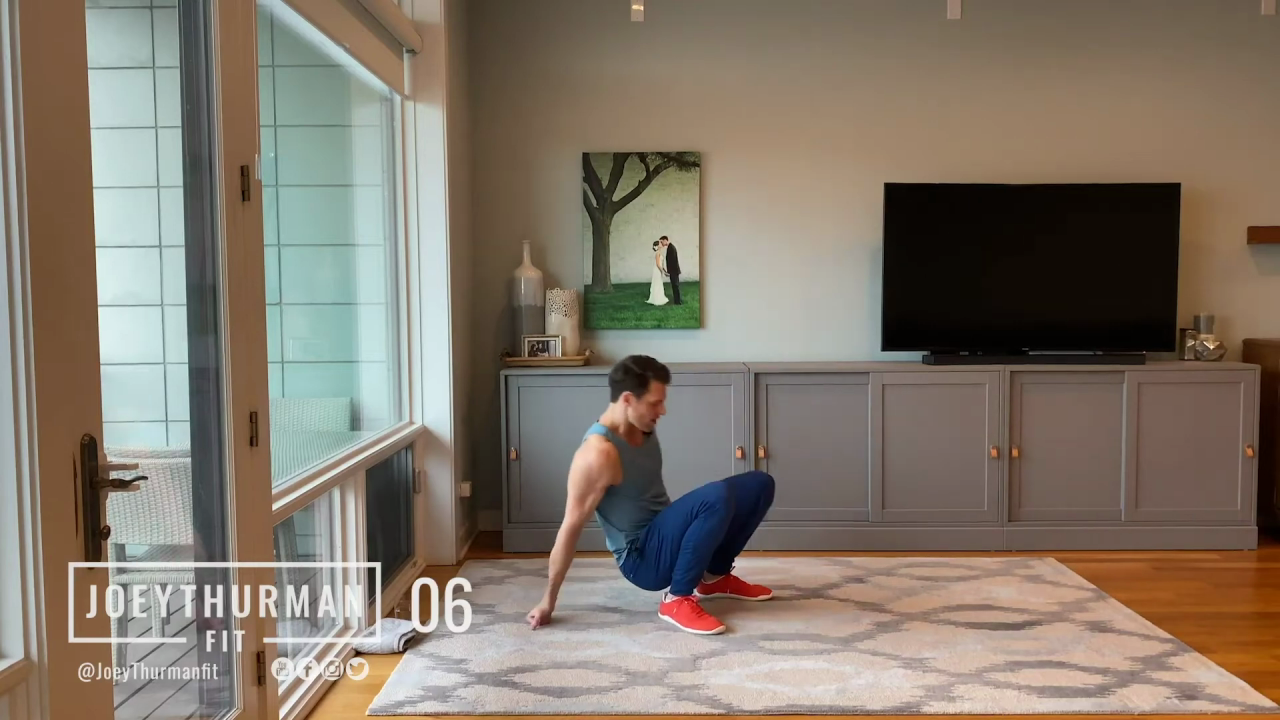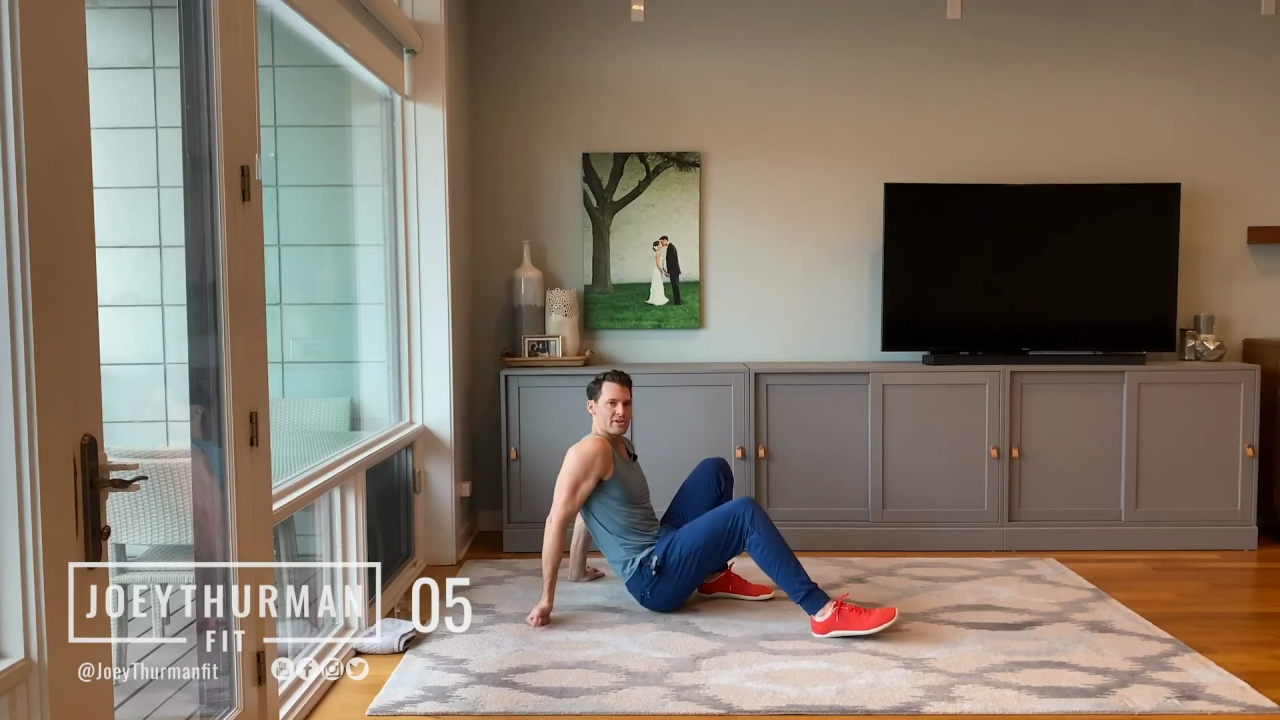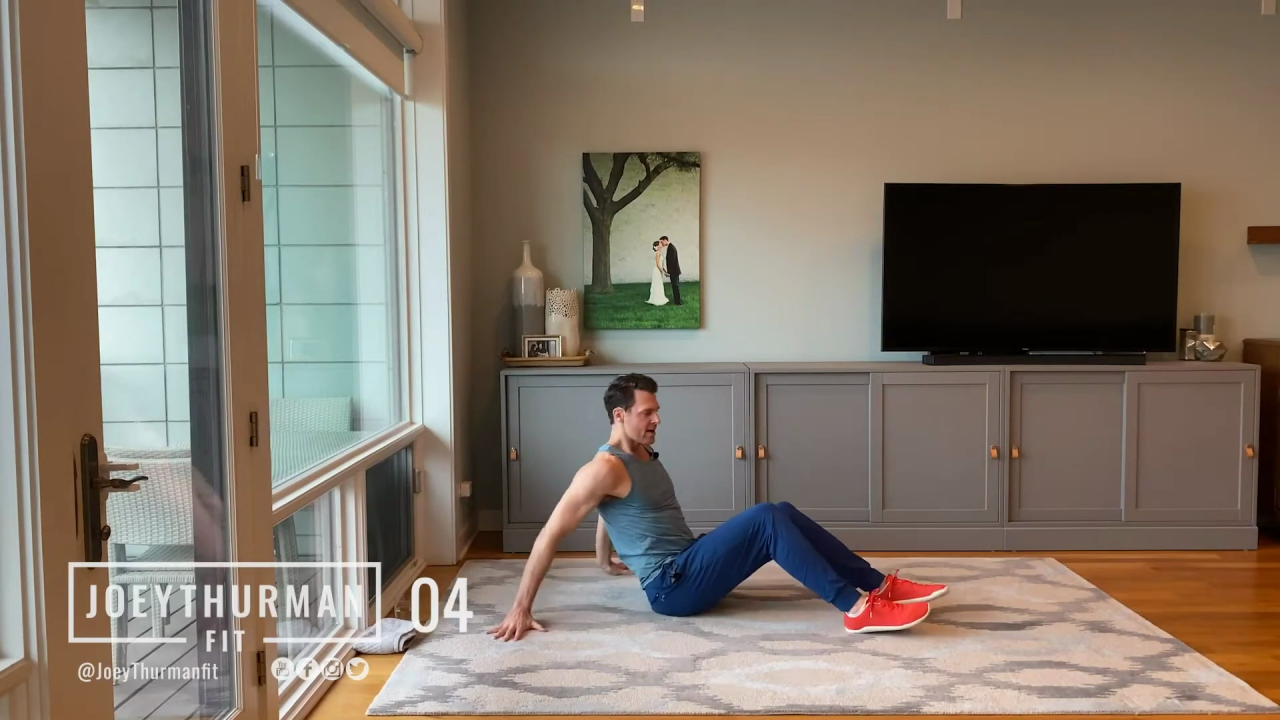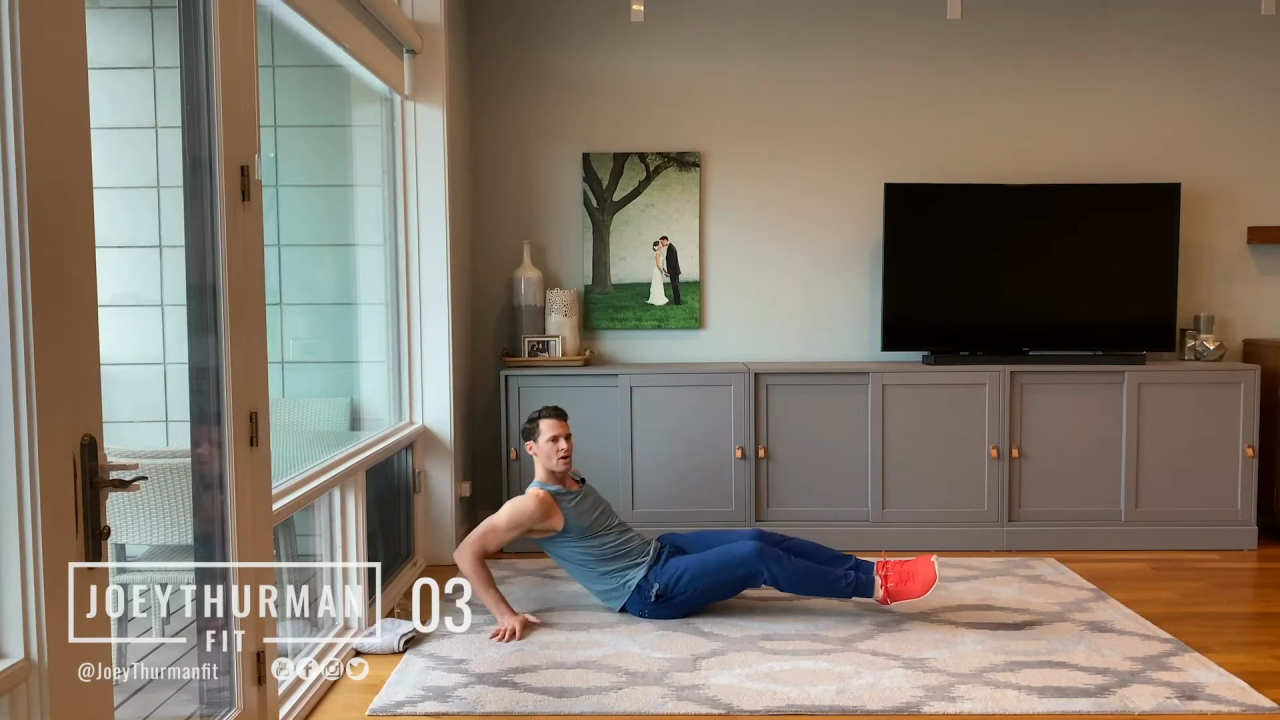
dt=1s
person 1, frame 1
left shoulder: (638, 425)
right shoulder: (598, 453)
right elbow: (570, 527)
right wrist: (548, 603)
left hip: (664, 533)
right hip: (643, 560)
left knee: (759, 484)
right knee: (717, 497)
left ankle: (715, 576)
right ankle: (677, 598)
person 1, frame 2
left shoulder: (622, 446)
right shoulder: (591, 451)
left elbow: (587, 512)
right elbow: (557, 519)
left wrist: (578, 570)
right wrist: (547, 598)
left hip: (663, 546)
right hip: (653, 578)
left knee: (715, 469)
right knee: (745, 512)
left ankle: (715, 578)
right ankle: (824, 612)
person 1, frame 3
left shoulder: (642, 453)
right shoulder: (605, 469)
right elbow: (551, 534)
left wrist: (607, 562)
right wrist: (520, 609)
left hip: (688, 562)
right hip: (672, 586)
left knee: (783, 513)
right knee: (766, 518)
left ankle: (880, 585)
right ankle: (857, 609)
person 1, frame 4
left shoulder: (571, 480)
right shoulder: (533, 506)
right elbow: (466, 553)
right wrist: (505, 612)
left hip: (661, 553)
right hip: (649, 590)
left knee: (760, 538)
right knee: (756, 559)
left ankle: (875, 570)
right ankle: (876, 588)
